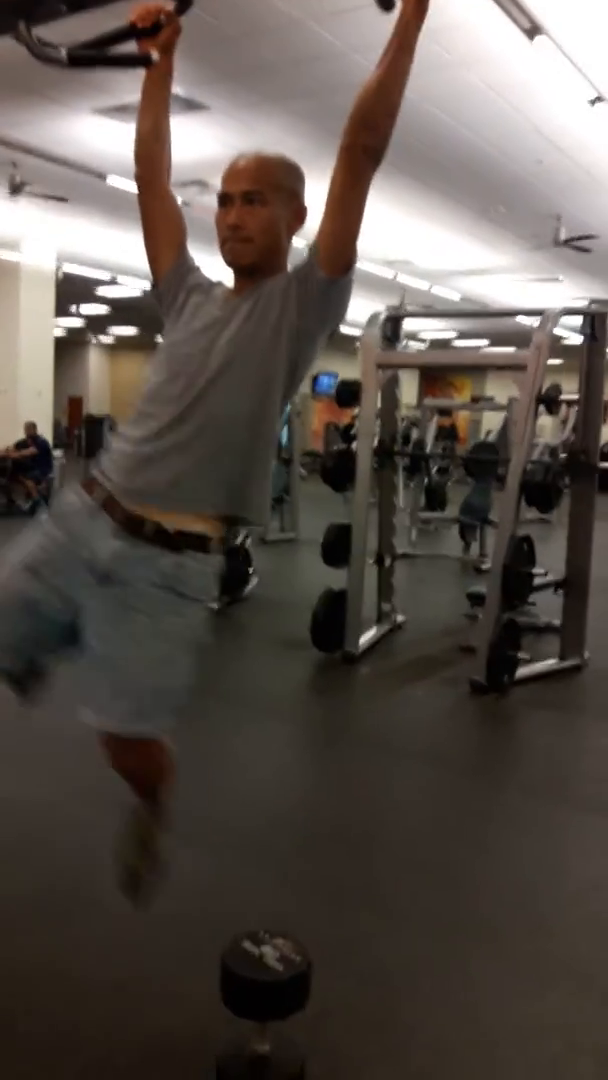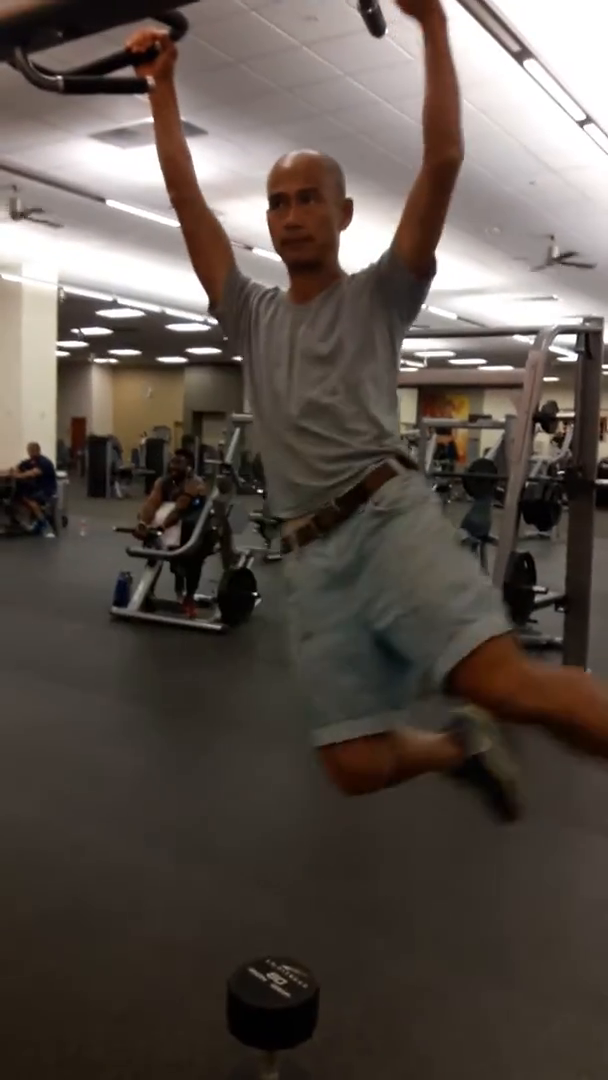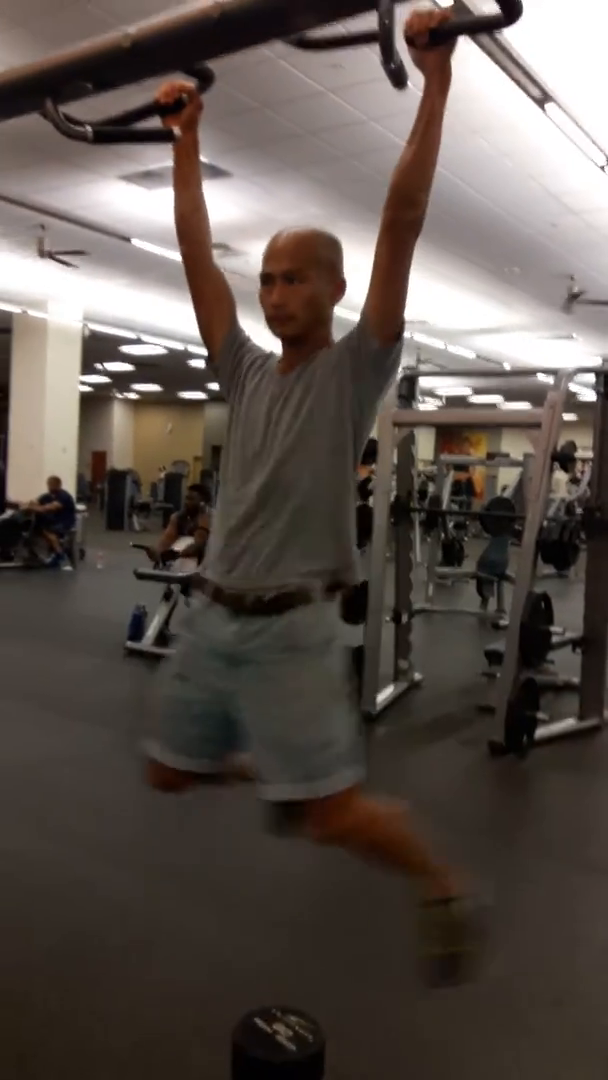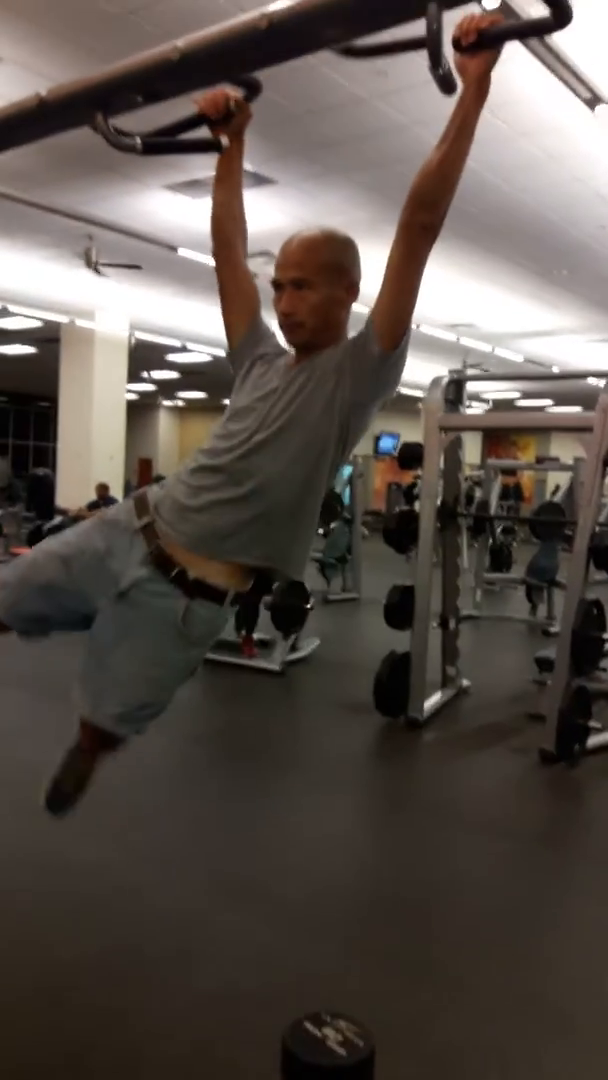
dt=0.5s
person 1, frame 1
left shoulder: (304, 299)
right shoulder: (189, 298)
left elbow: (359, 156)
right elbow: (151, 185)
left hip: (166, 560)
right hip: (83, 523)
left knee: (129, 742)
left ankle: (150, 812)
person 1, frame 2
left shoulder: (380, 295)
right shoulder: (250, 314)
left elbow: (443, 163)
right elbow: (187, 200)
right wrist: (162, 87)
left hip: (388, 520)
right hip: (312, 558)
left knee: (509, 682)
right knee: (359, 764)
right ankle: (460, 750)
person 1, frame 3
left shoulder: (354, 367)
right shoulder: (249, 374)
left elbow: (400, 225)
right elbow: (198, 253)
left wrist: (435, 83)
right wrist: (185, 141)
left hip: (290, 628)
right hip: (212, 619)
left knee: (335, 811)
right knee: (166, 773)
left ankle: (442, 893)
right ankle: (293, 784)
person 1, frame 4
left shoulder: (361, 367)
right shoulder: (259, 358)
left elbow: (422, 223)
right elbow: (226, 247)
left wrist: (474, 82)
right wrist: (231, 140)
left hip: (187, 588)
right hip: (122, 532)
left knee: (106, 725)
left ankle: (85, 750)
right ankle: (84, 608)
